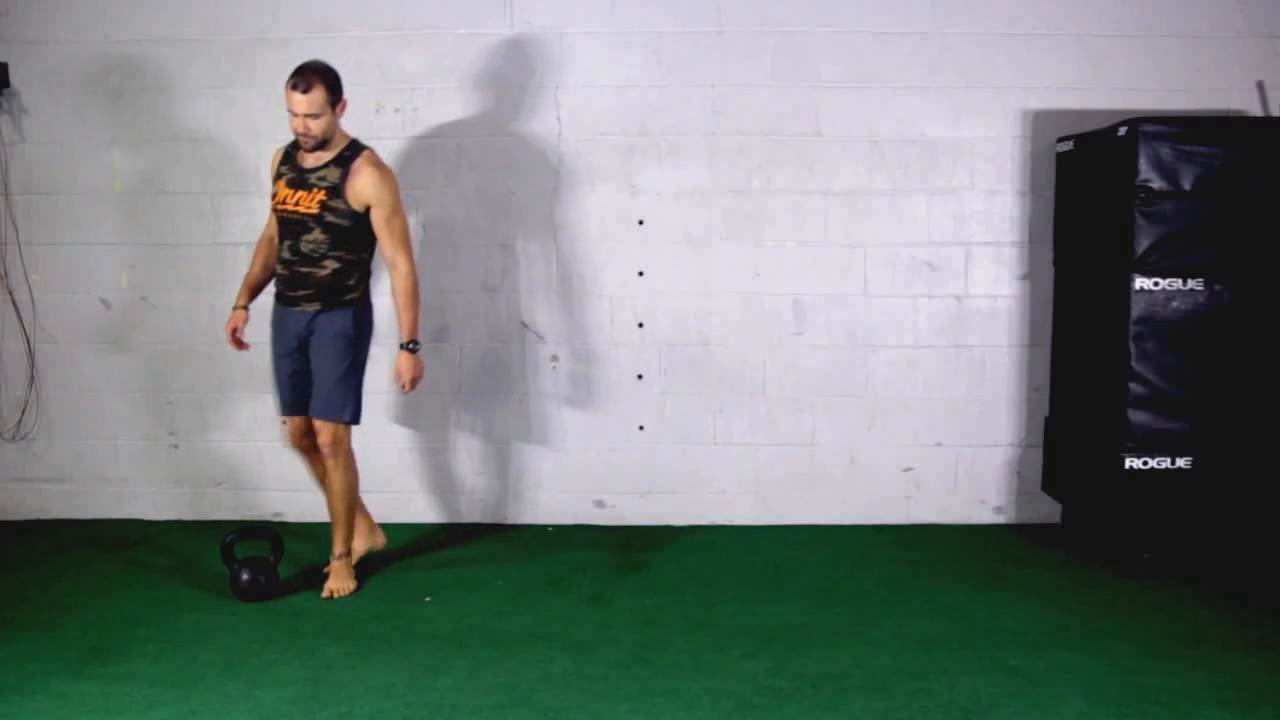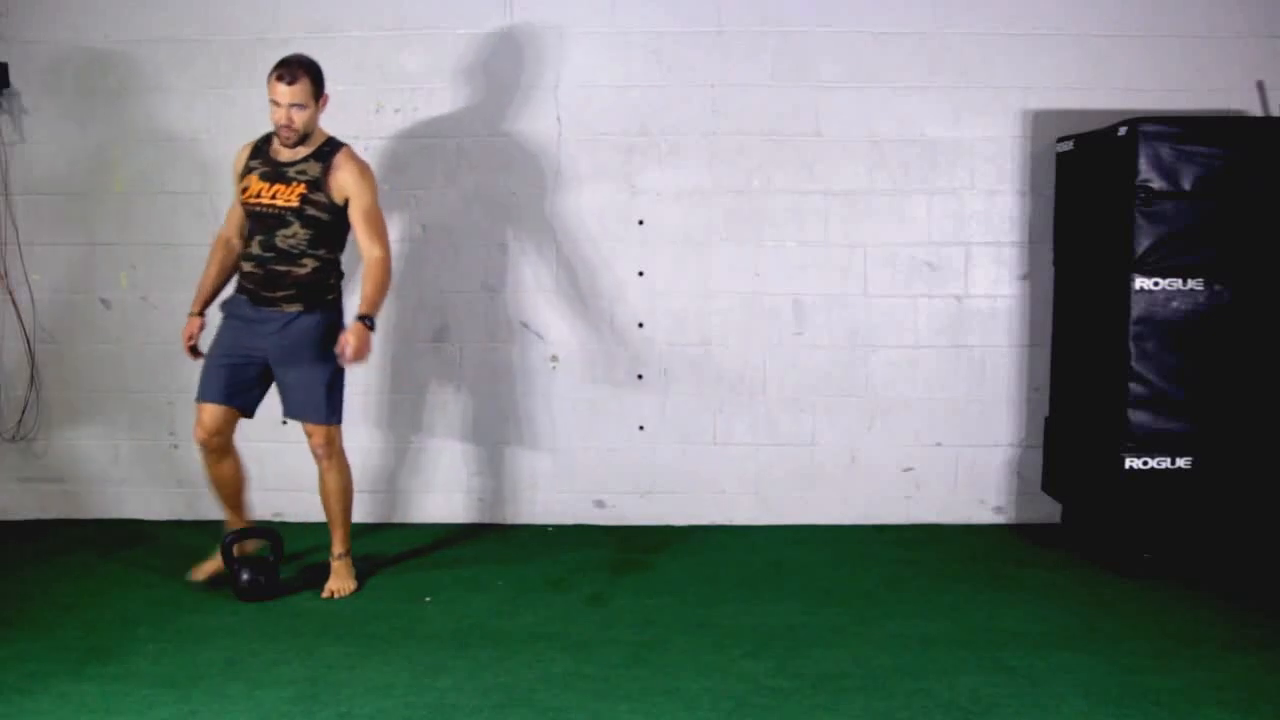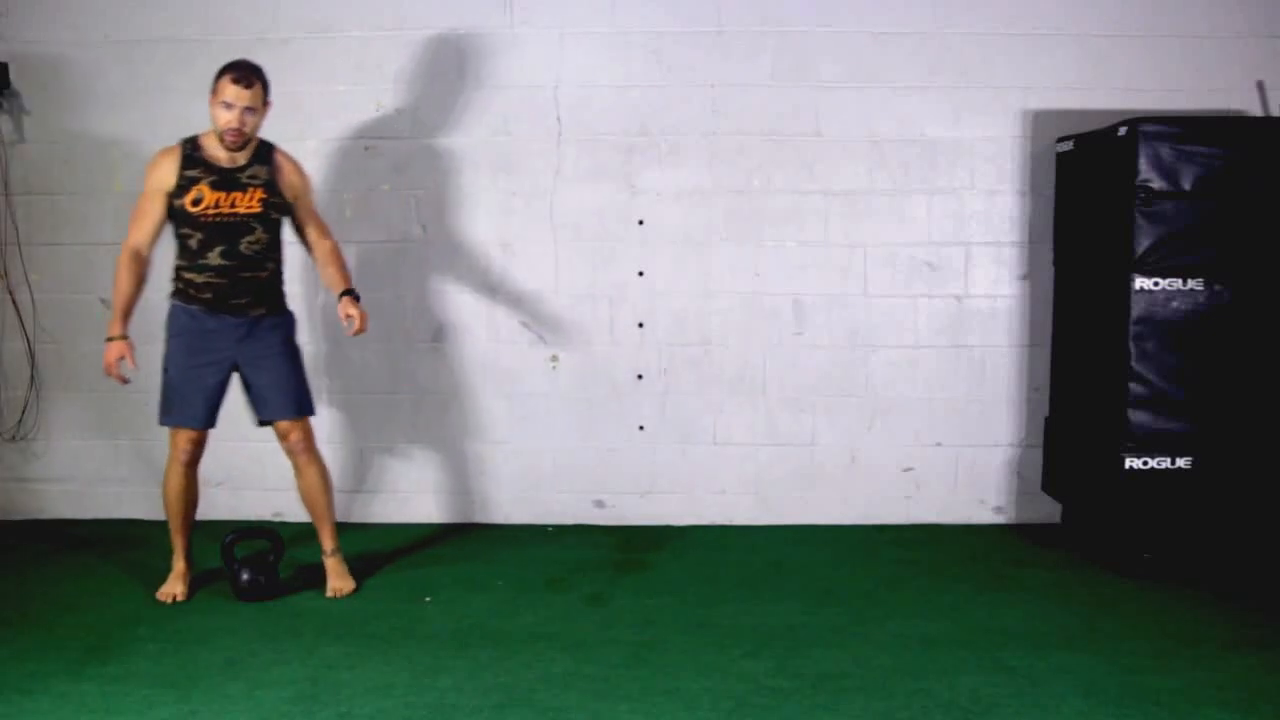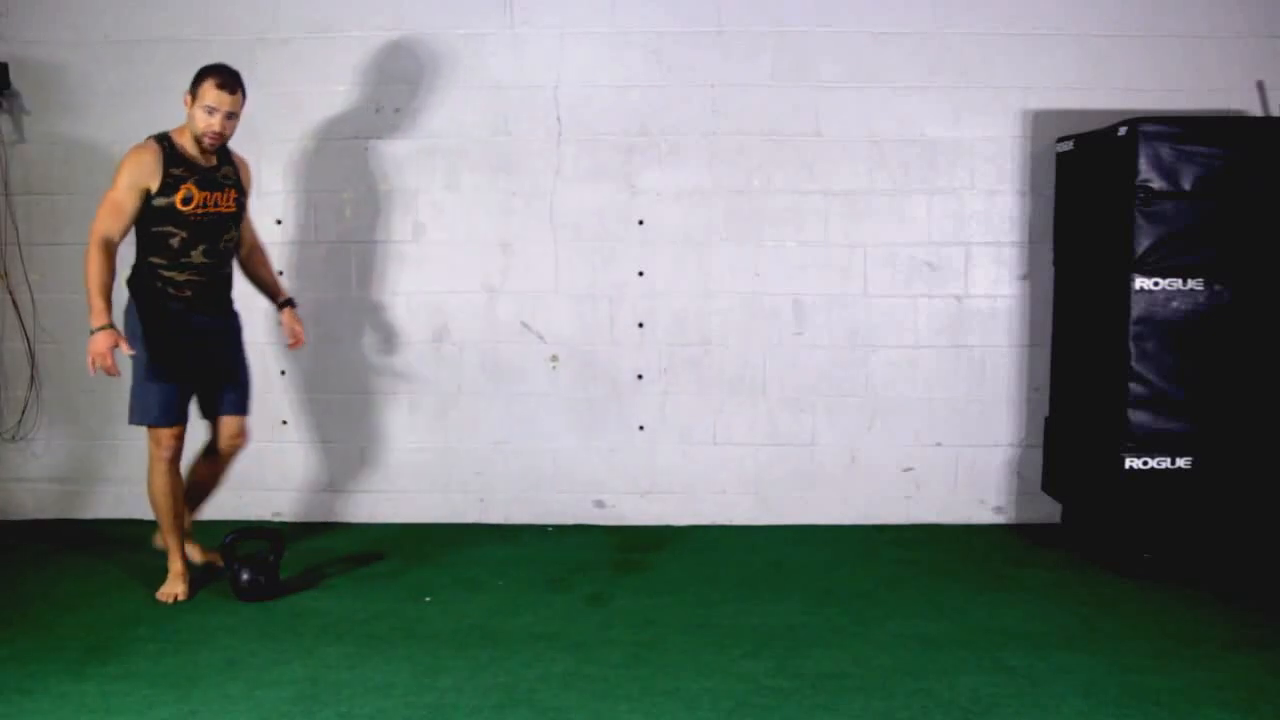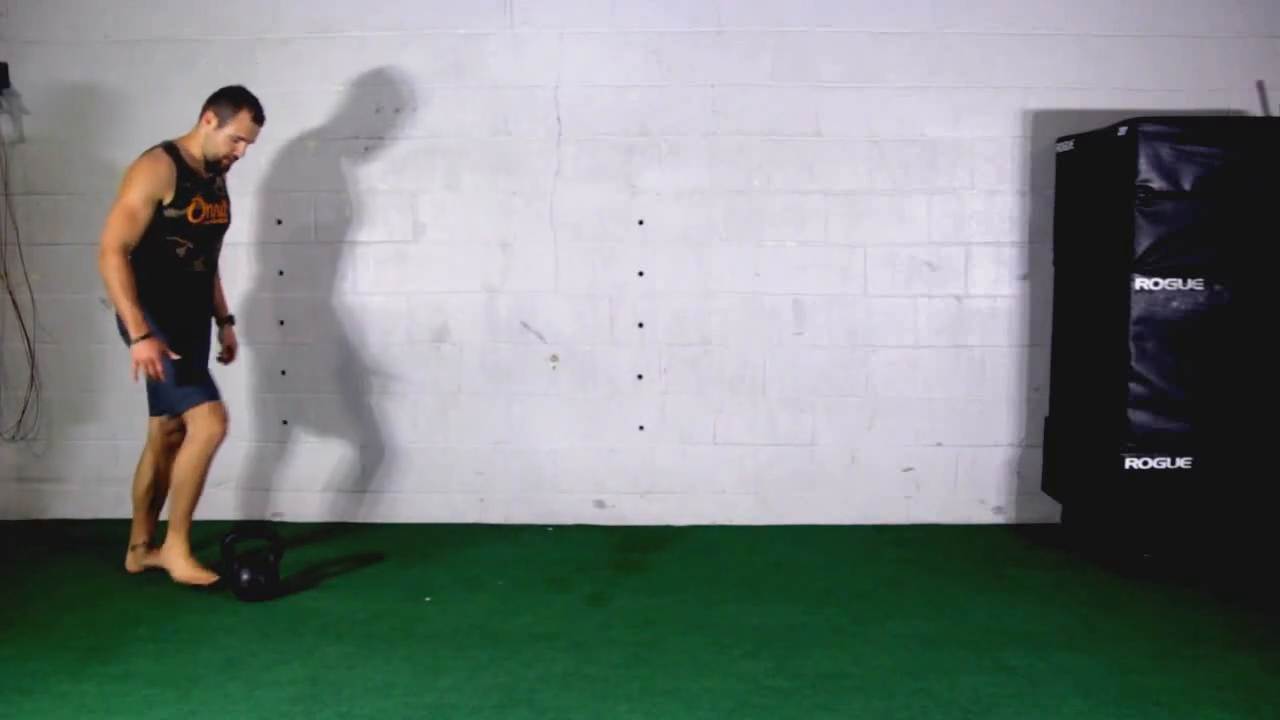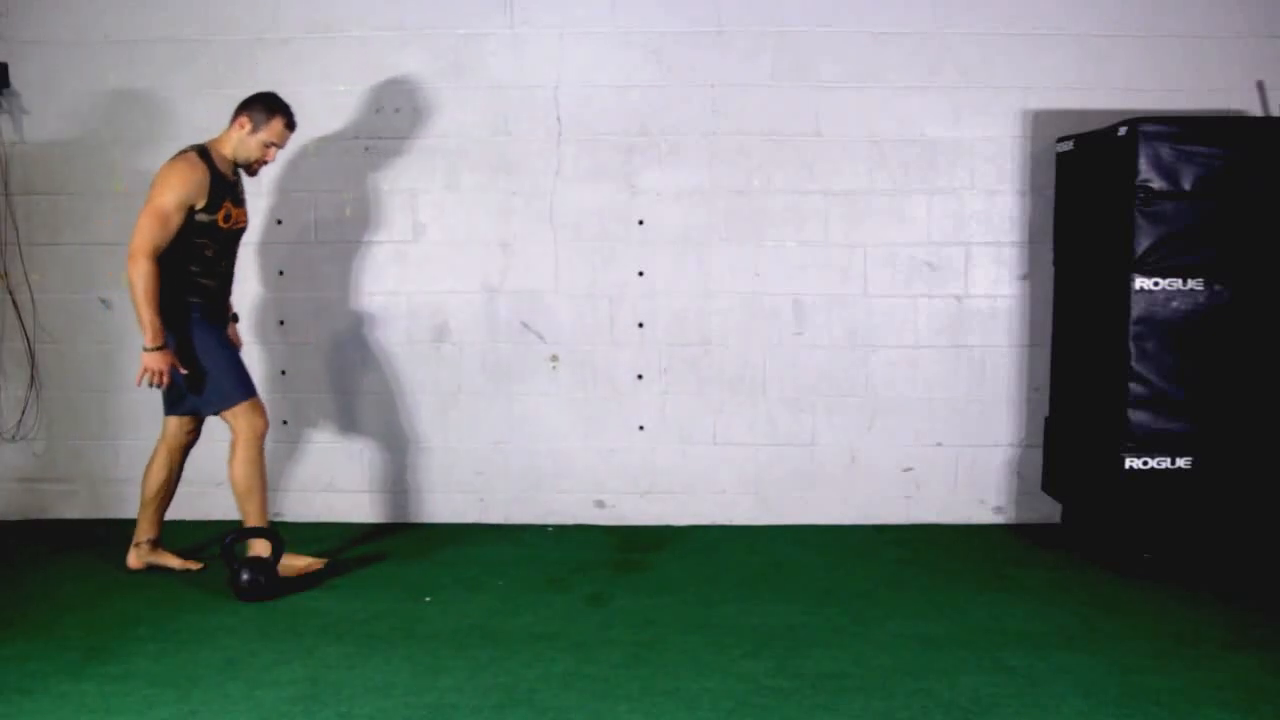
dt=0.3s
person 1, frame 1
left shoulder: (367, 174)
right shoulder: (283, 160)
left elbow: (400, 261)
left wrist: (409, 344)
right wrist: (243, 301)
left hip: (339, 318)
right hip: (288, 316)
left knee: (331, 438)
right knee: (299, 435)
left ankle: (340, 556)
right ankle: (364, 528)
person 1, frame 2
left shoulder: (346, 169)
right shoulder: (250, 157)
left elbow: (377, 254)
right elbow: (231, 237)
left wrist: (363, 322)
right wrist: (198, 307)
left hip: (311, 322)
right hip: (245, 314)
left knee: (325, 444)
right knee: (208, 431)
left ankle: (341, 558)
right ankle: (239, 533)
person 1, frame 3
left shoulder: (283, 170)
right shoulder: (171, 165)
left elbow: (319, 241)
right elbow: (136, 249)
left wrist: (346, 294)
right wrist: (118, 328)
left hip: (266, 323)
right hip: (194, 323)
left knee: (298, 440)
right knee: (184, 449)
left ankle: (332, 555)
right ankle: (180, 564)
person 1, frame 4
left shoulder: (235, 167)
right shoulder: (147, 161)
right elbow: (101, 242)
left wrist: (283, 302)
right wrist: (101, 323)
left hip: (219, 317)
right hip: (160, 320)
left knee: (231, 436)
right knee: (167, 445)
left ankle: (180, 529)
right ankle: (176, 564)
person 1, frame 5
left shoulder: (216, 178)
right shoulder: (156, 170)
right elbow: (113, 252)
left wrist: (223, 319)
right wrist: (140, 334)
left hip: (191, 321)
right hip: (157, 322)
left knee: (168, 433)
right knee: (210, 423)
left ankle: (141, 547)
right ankle: (177, 544)
person 1, frame 6
left shoulder: (232, 178)
right shoulder: (187, 173)
right elbow: (141, 255)
left wrist: (227, 318)
right wrist: (154, 341)
left hip: (203, 317)
right hip: (182, 319)
left knee: (179, 432)
right knee: (250, 421)
left ankle: (145, 545)
right ankle: (262, 550)
